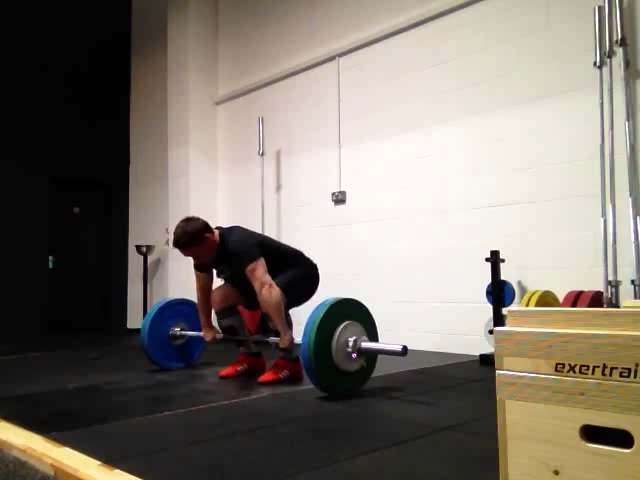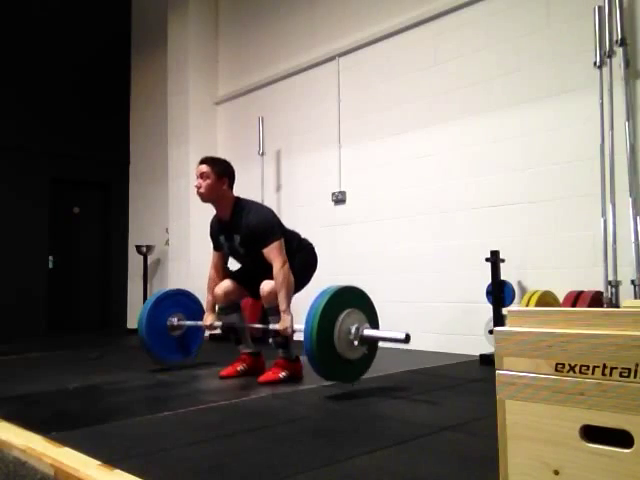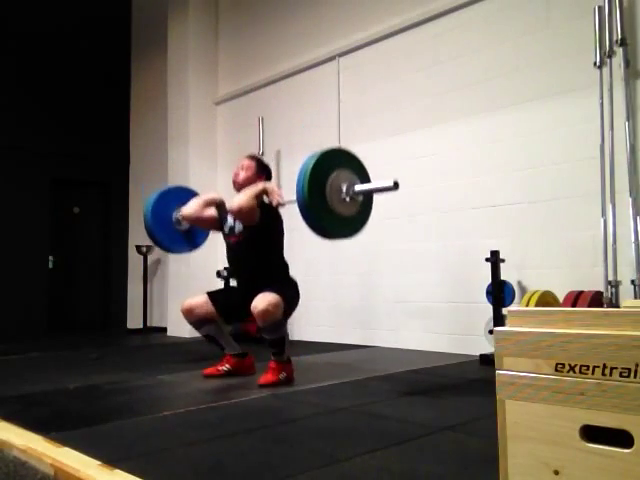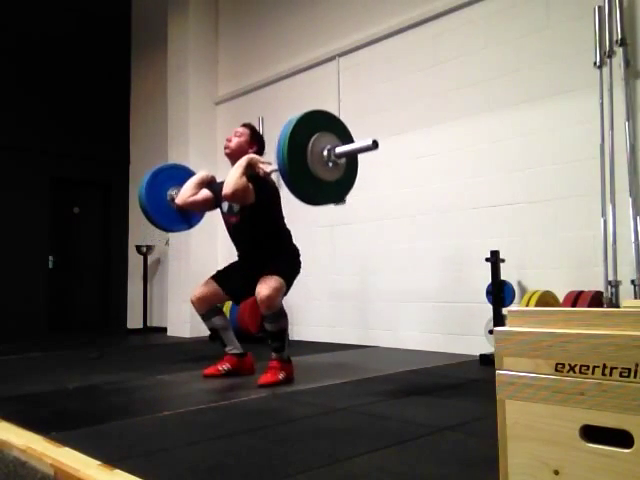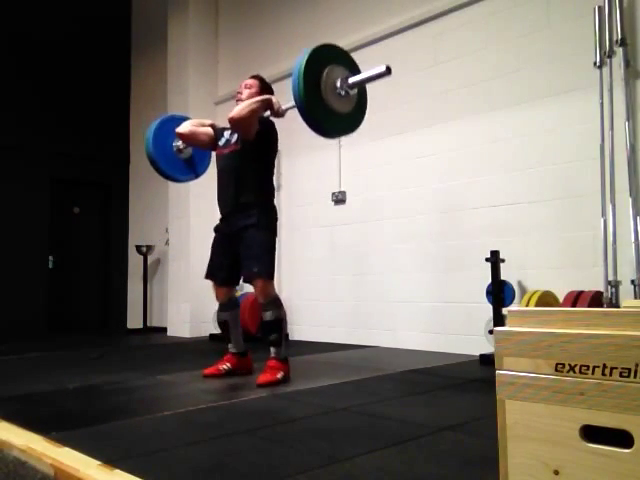
dt=1s
person 1, frame 1
left shoulder: (238, 244)
right shoulder: (205, 250)
left elbow: (266, 287)
right elbow: (203, 291)
left wrist: (285, 334)
right wrist: (206, 327)
left hip: (300, 273)
left knee: (266, 300)
right knee: (219, 297)
left ankle: (289, 361)
right ankle: (250, 356)
person 1, frame 2
left shoulder: (256, 218)
right shoulder: (217, 224)
left elbow: (281, 266)
right elbow: (217, 270)
left wrist: (285, 315)
right wrist: (209, 311)
left hip: (298, 258)
left knee: (268, 291)
right knee: (223, 294)
left ankle: (288, 362)
right ankle: (250, 357)
person 1, frame 3
left shoulder: (264, 210)
right shoulder: (226, 215)
left elbow: (238, 206)
right elbow: (186, 214)
left wrist: (261, 189)
right wrist: (212, 199)
left hip: (278, 291)
right hip: (245, 291)
left knee: (262, 307)
right knee: (191, 307)
left ankle: (281, 363)
right ankle: (237, 357)
person 1, frame 4
left shoulder: (259, 181)
right shoulder: (222, 186)
left elbow: (232, 194)
right elbow: (183, 201)
left wrist: (245, 161)
right wrist: (203, 177)
left hip: (280, 258)
right hip: (250, 260)
left knee: (266, 295)
right knee: (201, 297)
left ankle: (281, 363)
right ankle: (236, 356)
person 1, frame 5
left shoulder: (262, 127)
right shoulder: (224, 133)
left elbow: (237, 117)
right elbow: (183, 132)
left wrist: (266, 104)
right wrist: (210, 124)
left hip: (256, 220)
right hip: (228, 222)
left knee: (262, 286)
right knee: (223, 291)
left ankle: (278, 360)
right ankle: (238, 355)
